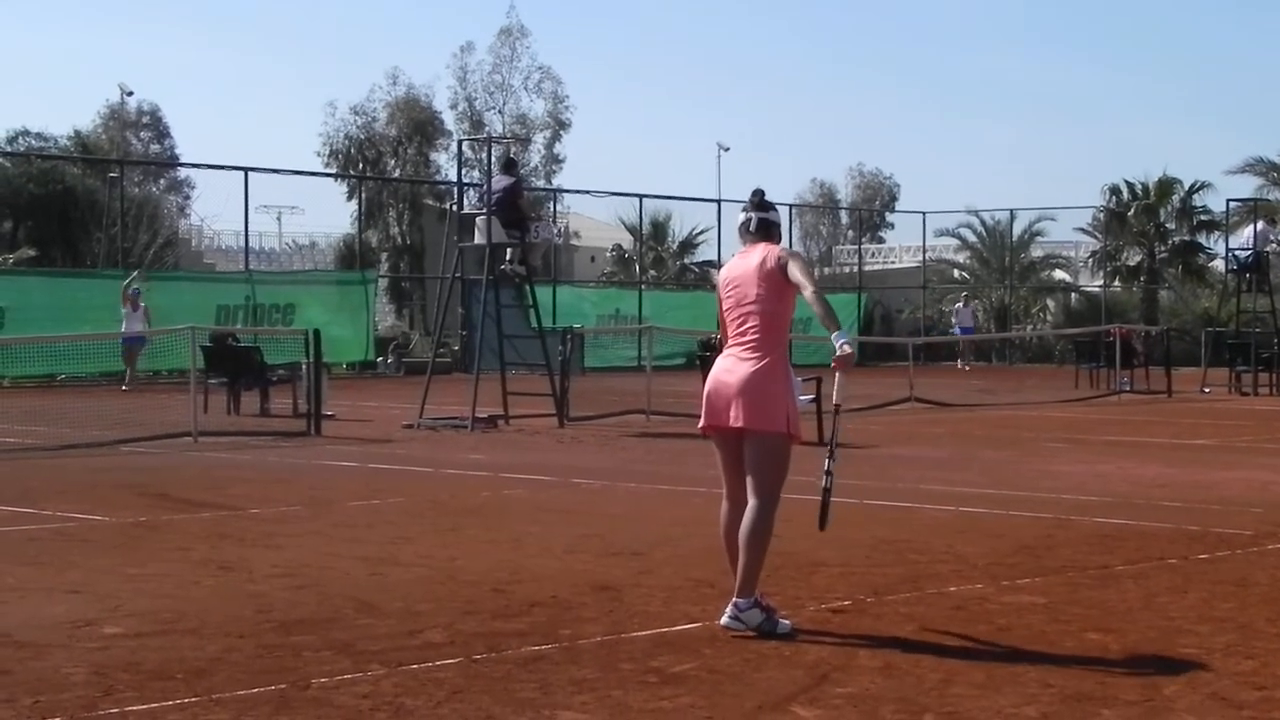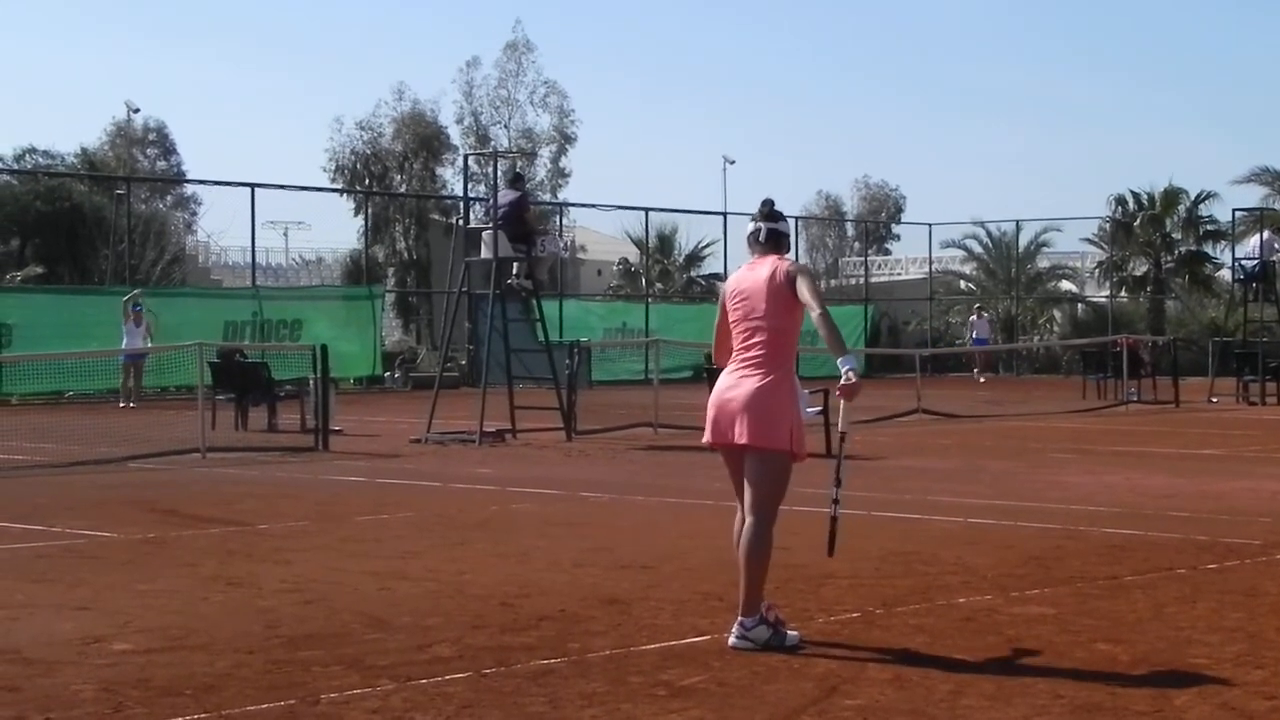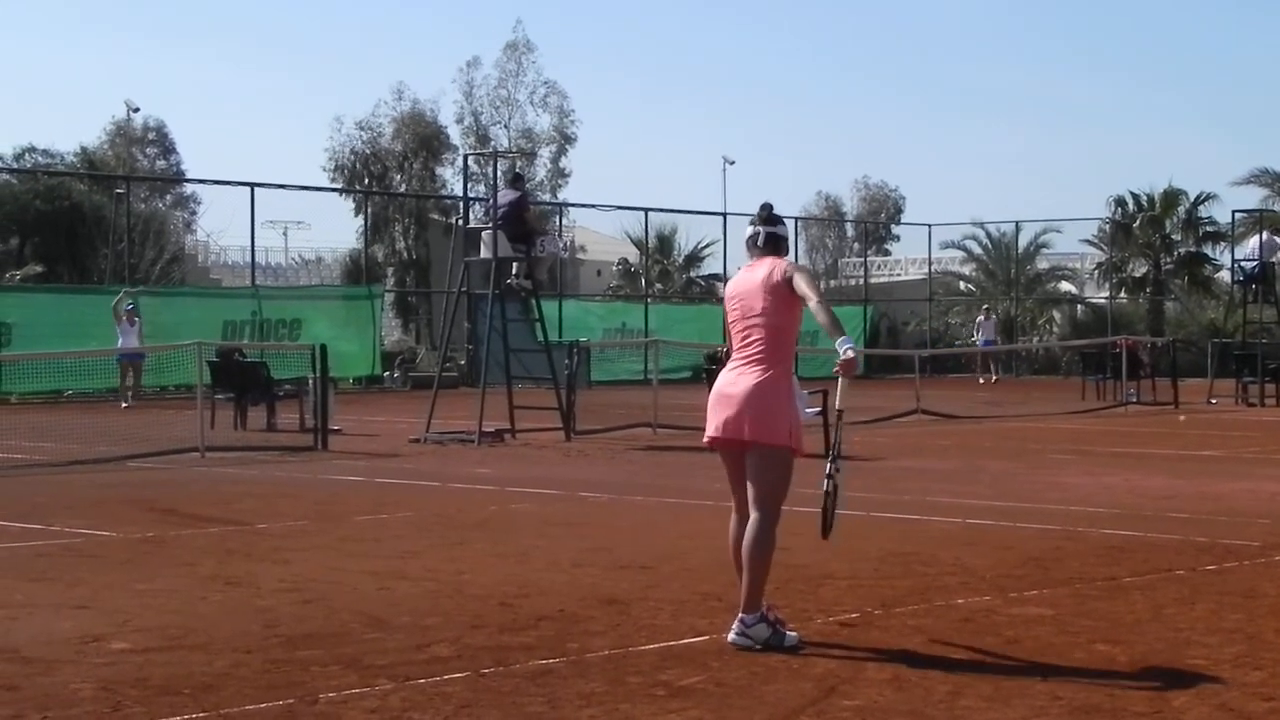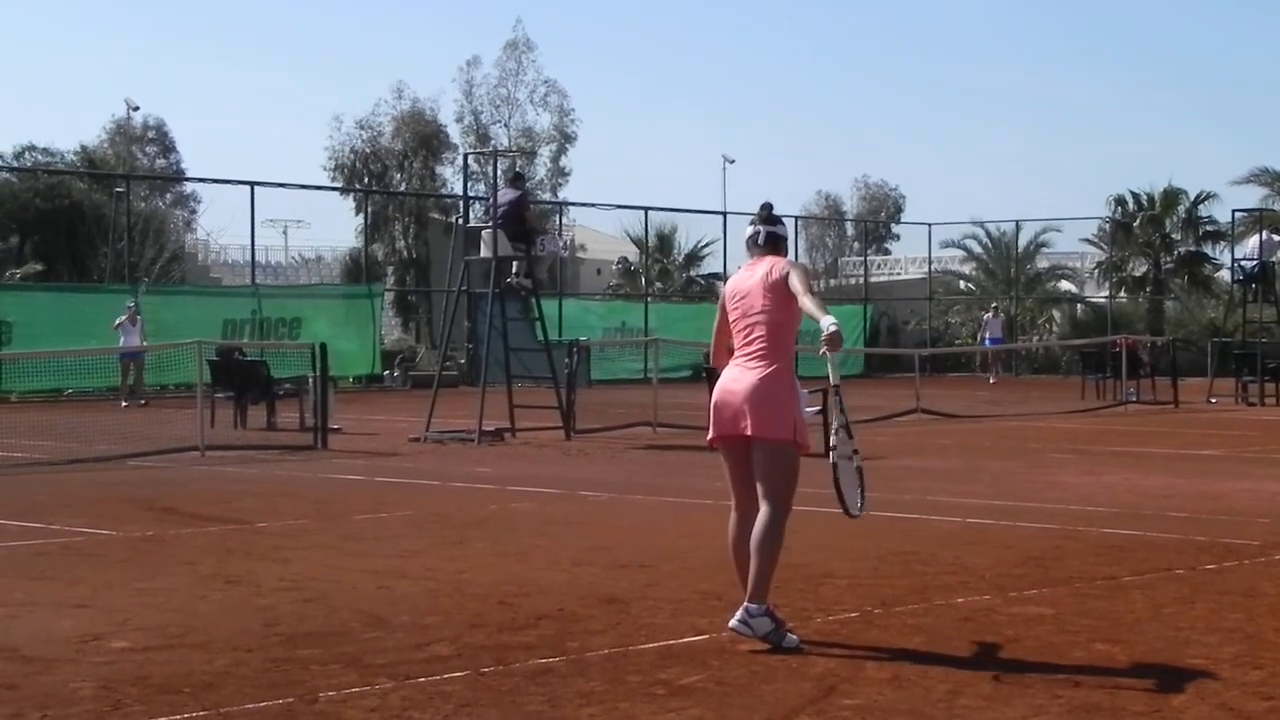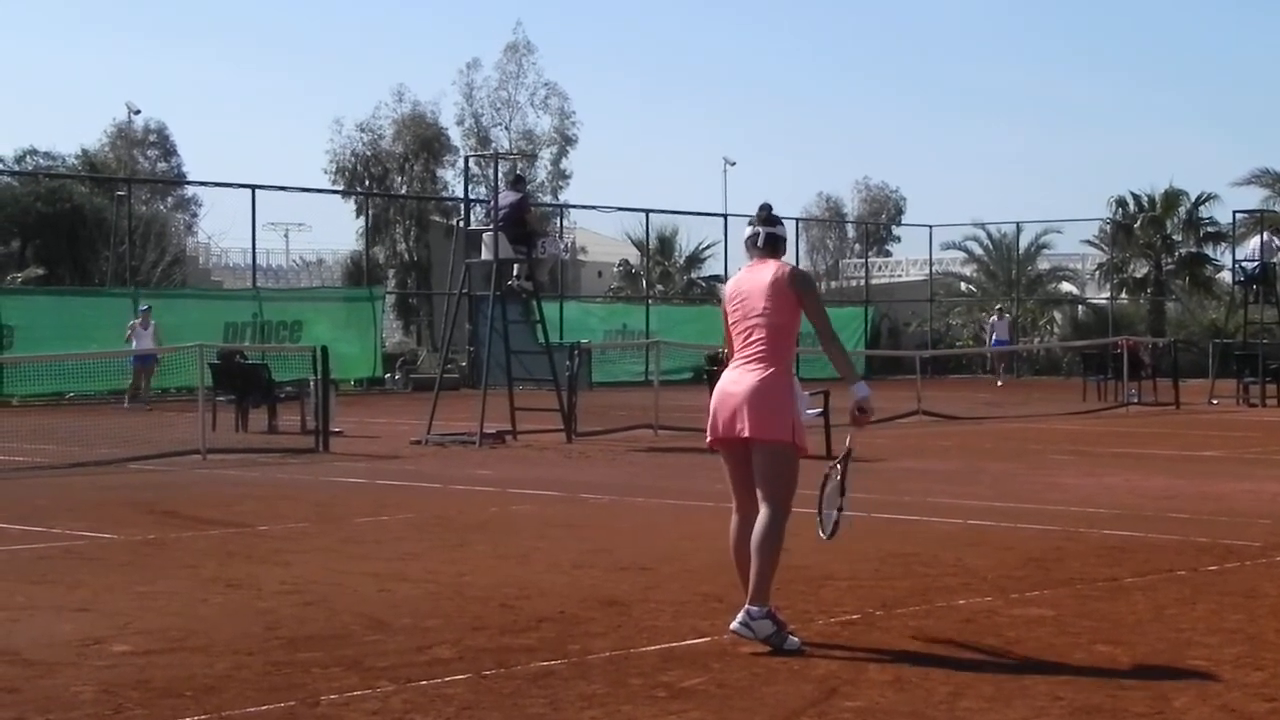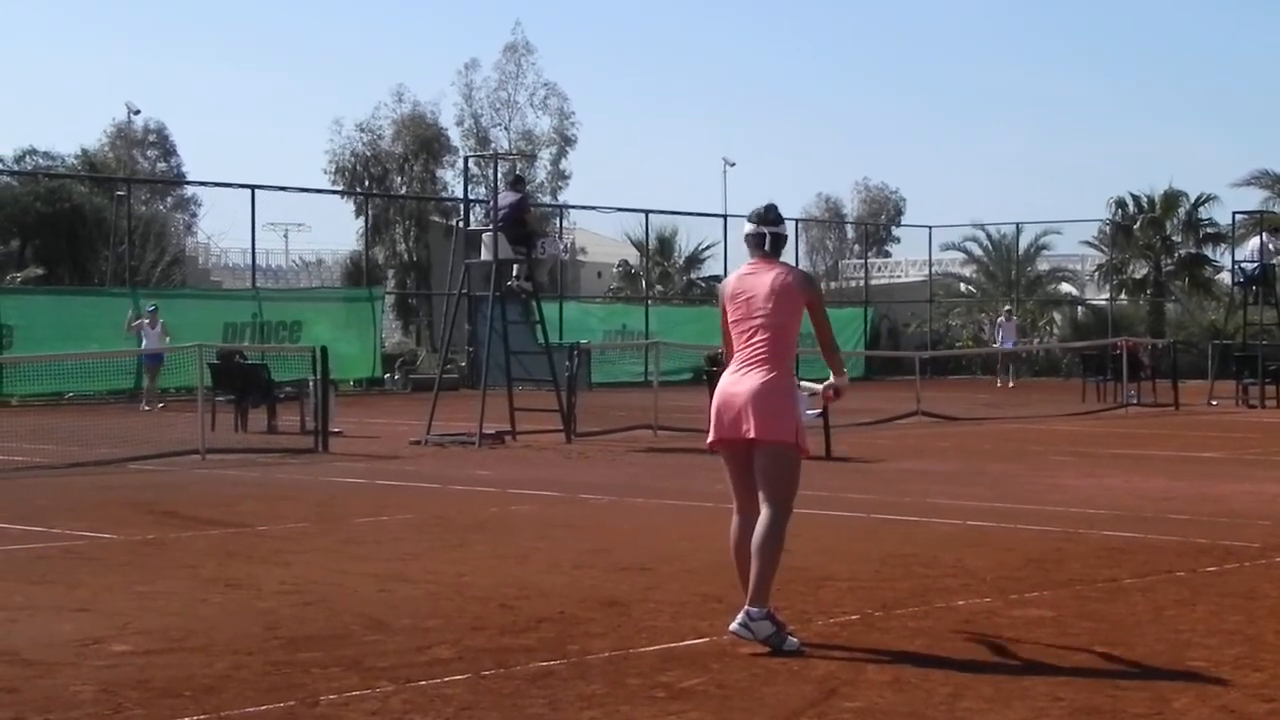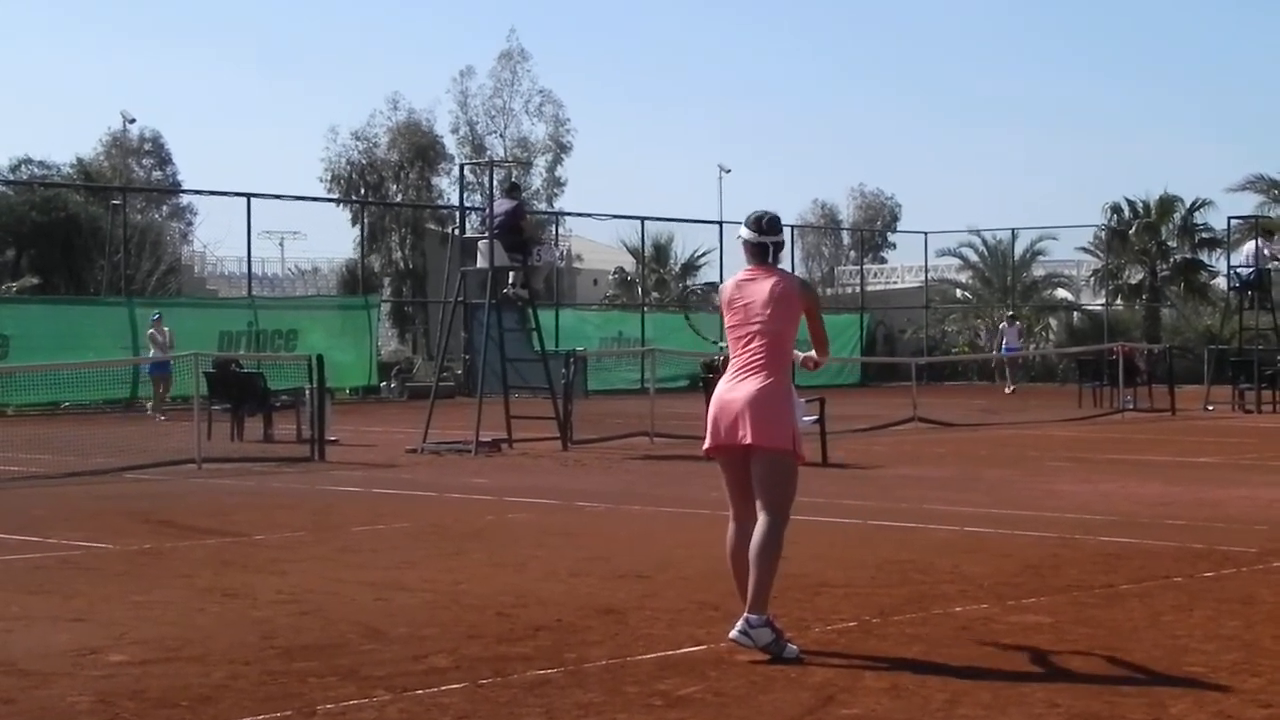
dt=0.4s
person 1, frame 1
left shoulder: (726, 271)
right shoulder: (783, 257)
right elbow: (811, 291)
right wrist: (841, 338)
left hip: (721, 380)
right hip: (763, 383)
left knee: (735, 496)
right knee: (762, 498)
left ankle: (744, 598)
right ankle: (743, 604)
person 1, frame 2
left shoulder: (732, 282)
right shoulder: (793, 272)
right elbow: (818, 313)
right wrist: (847, 365)
left hip: (726, 395)
right hip: (768, 398)
left knee: (747, 510)
right knee: (761, 514)
left ankle: (754, 610)
right ankle: (748, 624)
person 1, frame 3
left shoulder: (734, 284)
right shoulder: (789, 271)
right elbow: (816, 301)
right wrist: (845, 344)
left hip: (727, 391)
right hip: (765, 395)
left knee: (744, 510)
right knee: (765, 512)
left ankle: (753, 609)
right ankle: (749, 620)
person 1, frame 4
left shoulder: (731, 284)
right shoulder: (787, 268)
right elbow: (804, 294)
right wrist: (828, 322)
left hip: (727, 391)
right hip: (769, 392)
left knee: (744, 506)
right knee: (774, 505)
left ankle: (753, 606)
right ankle: (754, 609)
person 1, frame 5
left shoulder: (731, 285)
right shoulder: (793, 276)
right elbow: (824, 333)
right wrist: (857, 386)
left hip: (727, 392)
right hip: (768, 394)
left knee: (745, 508)
right knee: (774, 508)
left ankle: (755, 609)
right ankle: (755, 611)
person 1, frame 6
left shoulder: (729, 285)
right shoulder: (800, 281)
right elbow: (827, 344)
right wrist: (839, 378)
left hip: (728, 393)
right hip: (770, 395)
left knee: (745, 508)
right knee: (775, 508)
left ankle: (754, 609)
right ankle: (755, 612)
person 1, frame 7
left shoulder: (727, 290)
right shoulder: (799, 288)
right elbow: (822, 347)
right wrist: (813, 358)
left hip: (725, 399)
right hip: (767, 402)
left knee: (742, 515)
right knee: (772, 516)
left ankle: (752, 616)
right ankle: (754, 620)
